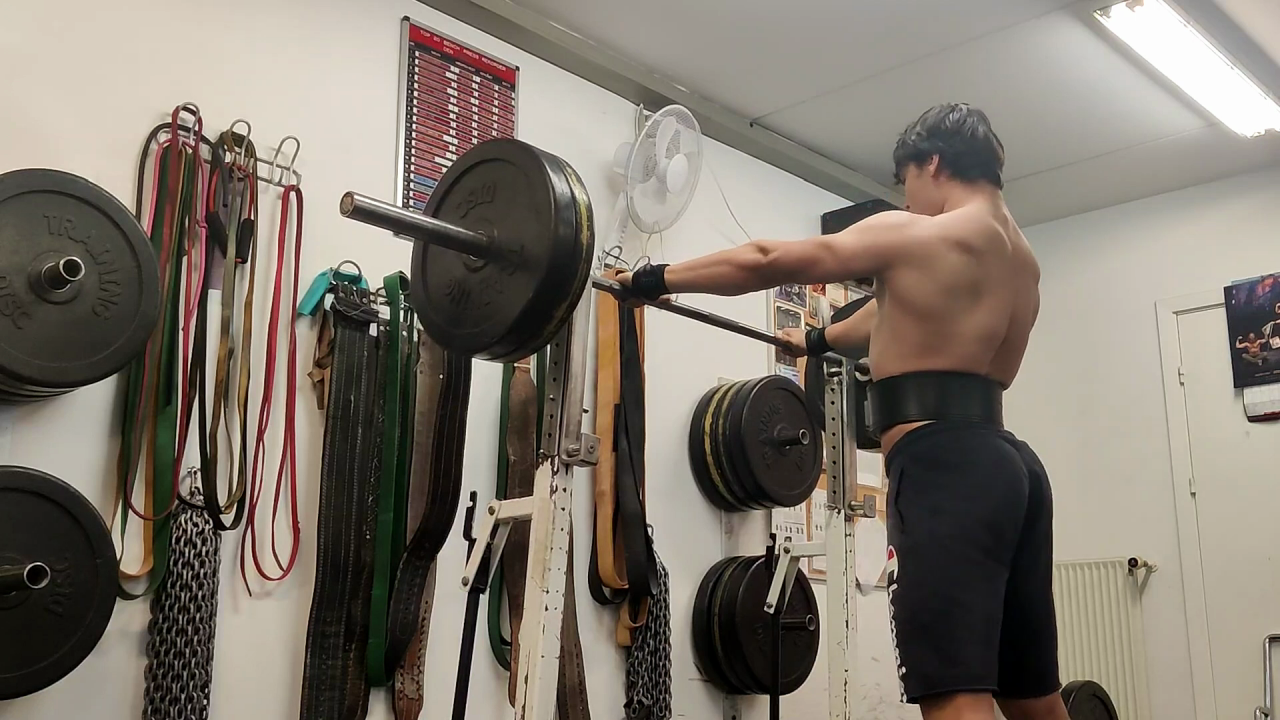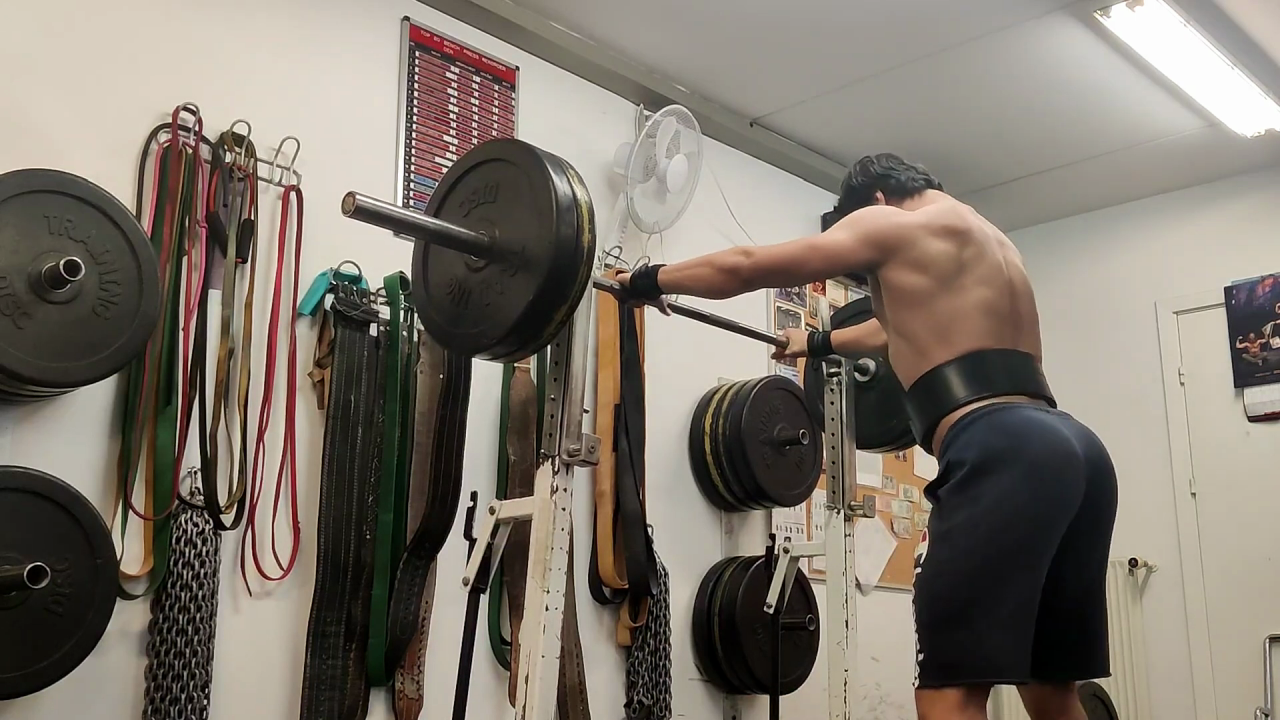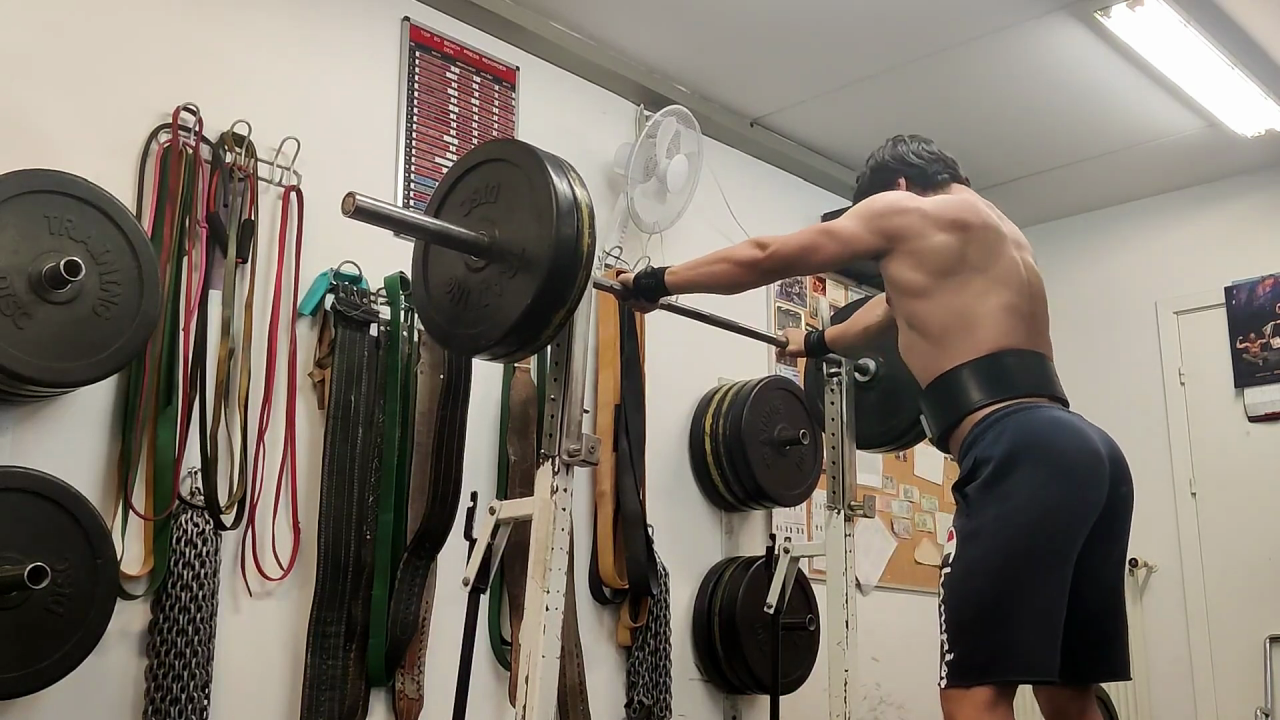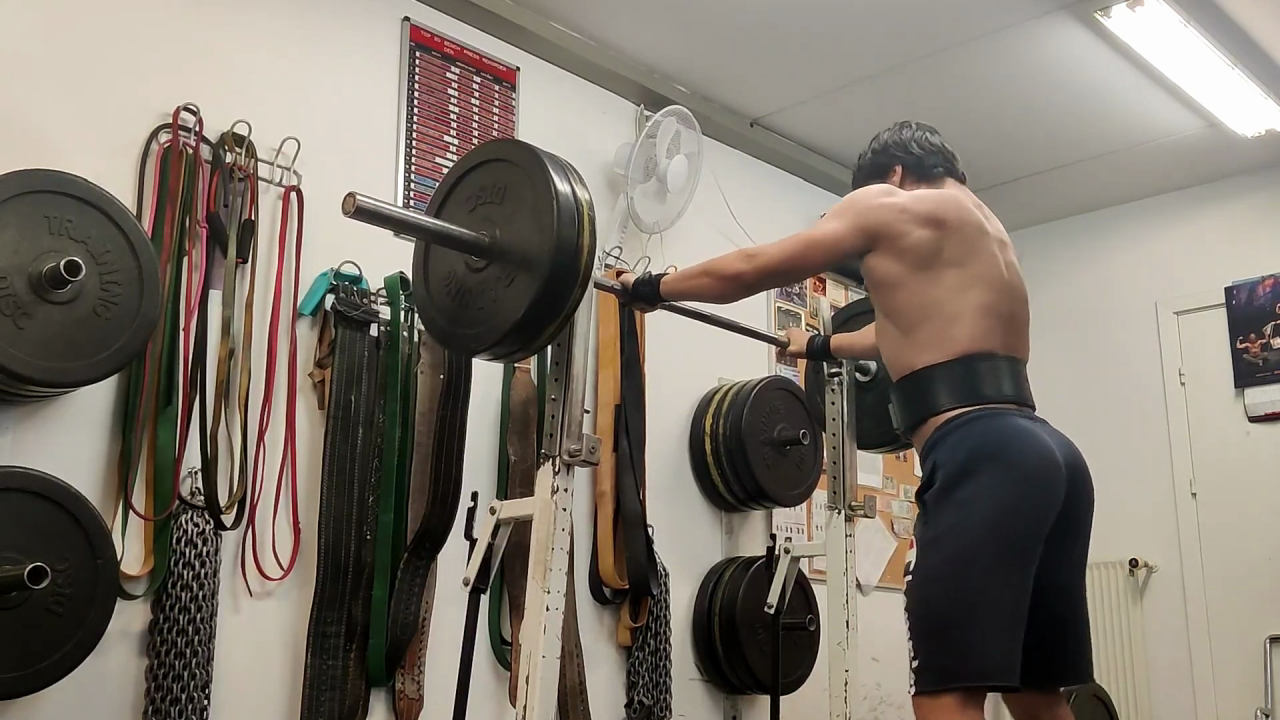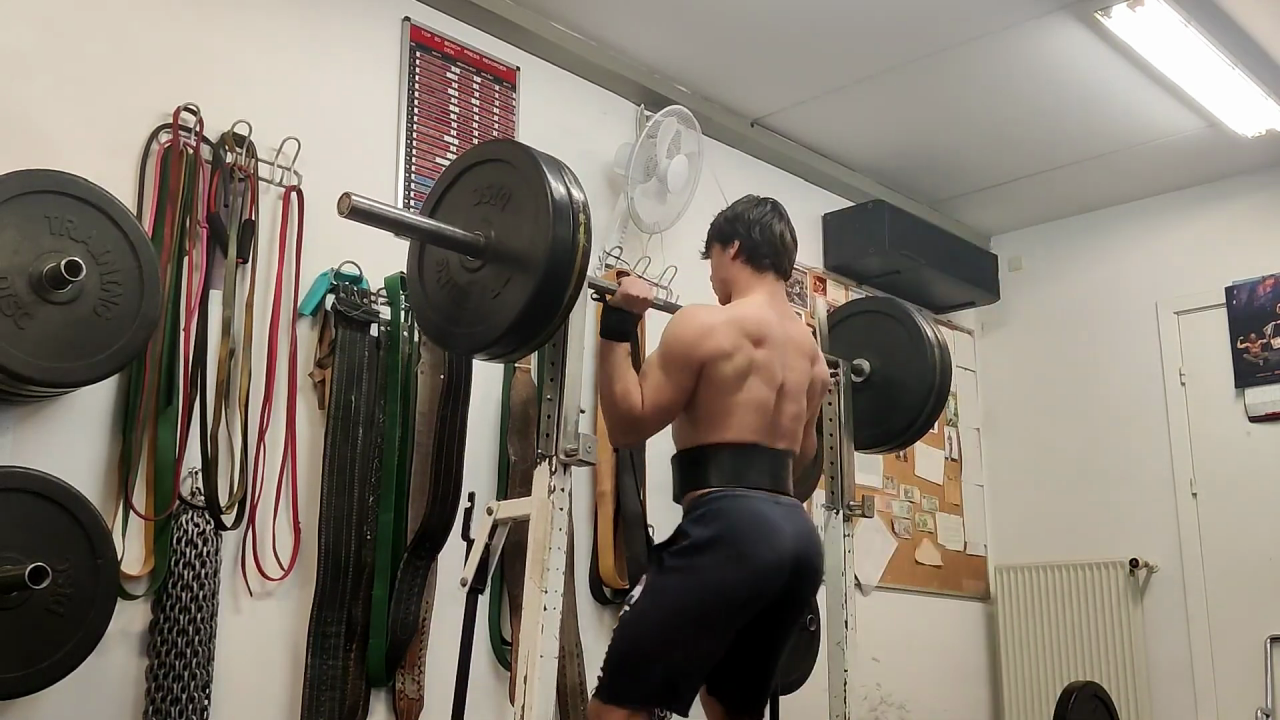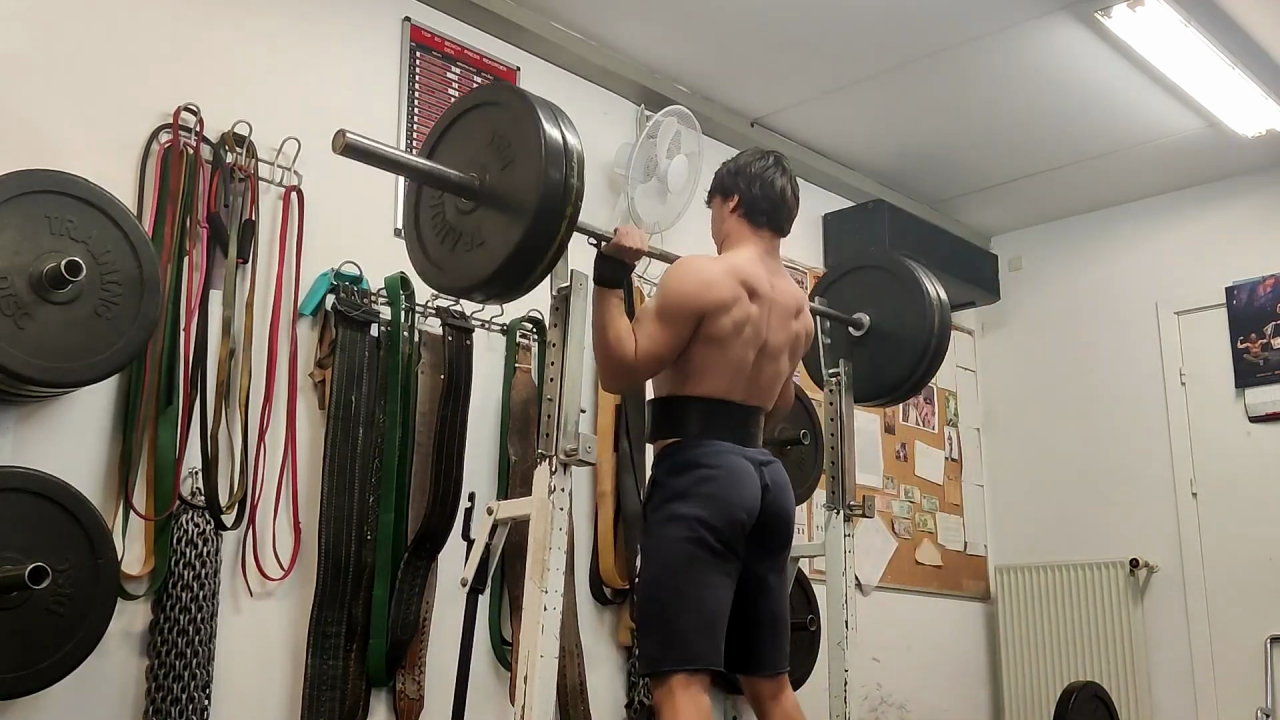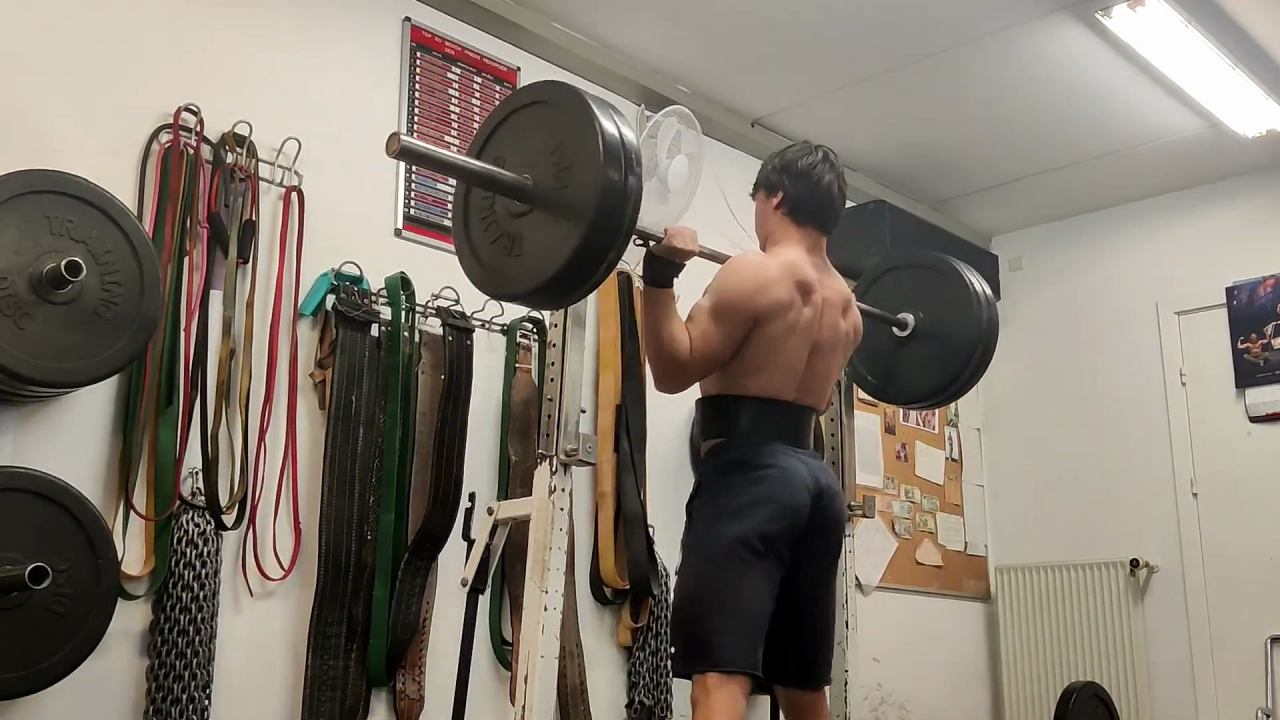
dt=0.7s
person 1, frame 1
left shoulder: (915, 236)
right shoulder: (1020, 259)
left elbow: (767, 262)
left wrist: (653, 279)
right wrist: (819, 339)
left hip: (945, 471)
right hip: (1007, 468)
person 1, frame 2
left shoulder: (894, 224)
right shoulder: (987, 239)
left elbow: (747, 266)
left wrist: (650, 280)
right wrist: (823, 342)
left hip: (1003, 456)
right hip: (1071, 452)
person 1, frame 3
left shoulder: (906, 210)
right shoulder: (997, 233)
left elbow: (763, 258)
left wrist: (654, 282)
right wrist: (819, 341)
left hip: (1023, 457)
right hip: (1086, 454)
person 1, frame 4
left shoulder: (891, 205)
right shoulder: (989, 231)
left elbow: (750, 269)
left wrist: (654, 287)
right wrist: (823, 347)
left hip: (984, 460)
right hip: (1049, 457)
person 1, frame 5
left shoulder: (704, 325)
right shoulder: (811, 350)
left elbow: (630, 422)
left wrist: (618, 327)
left hip: (730, 533)
right hip: (796, 535)
person 1, frame 6
left shoulder: (702, 276)
right shoulder: (800, 303)
left elbow: (620, 369)
left wrist: (610, 276)
left hip: (700, 476)
right hip: (765, 479)
person 1, frame 7
left shoulder: (754, 274)
right shoulder: (847, 303)
left elbow: (674, 369)
left wrist: (659, 275)
left hip: (748, 479)
right hip: (814, 481)
